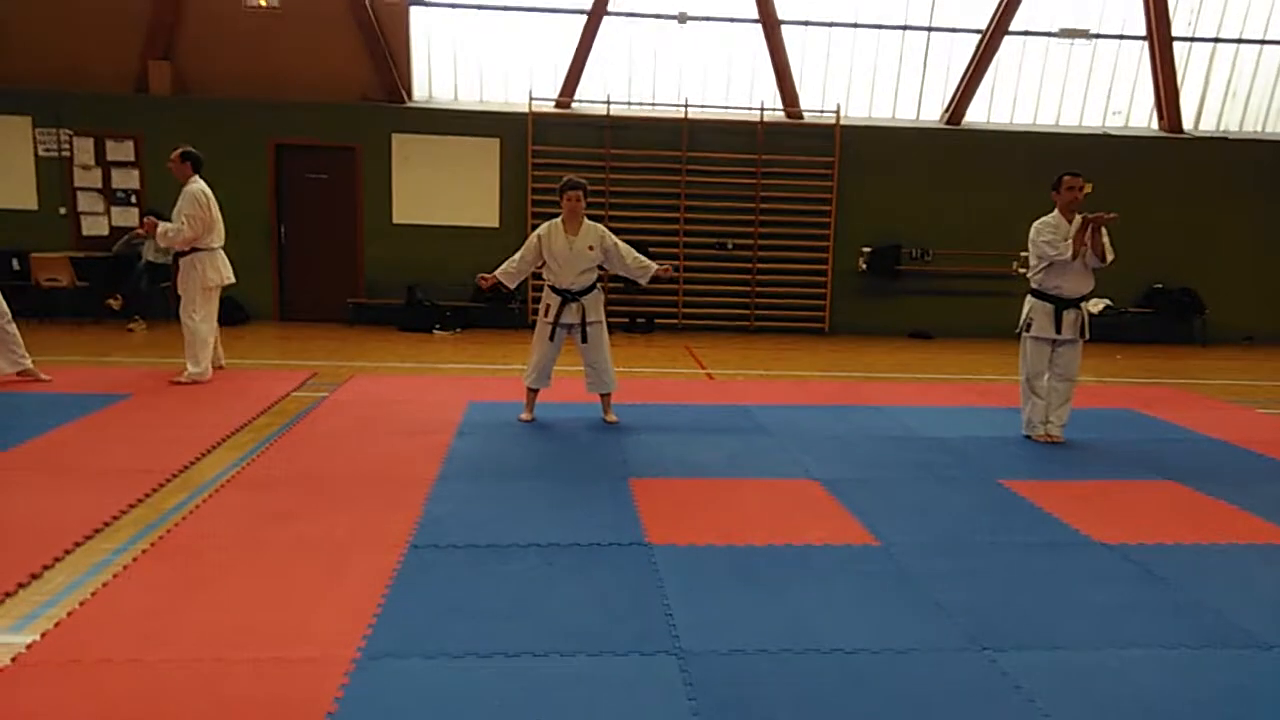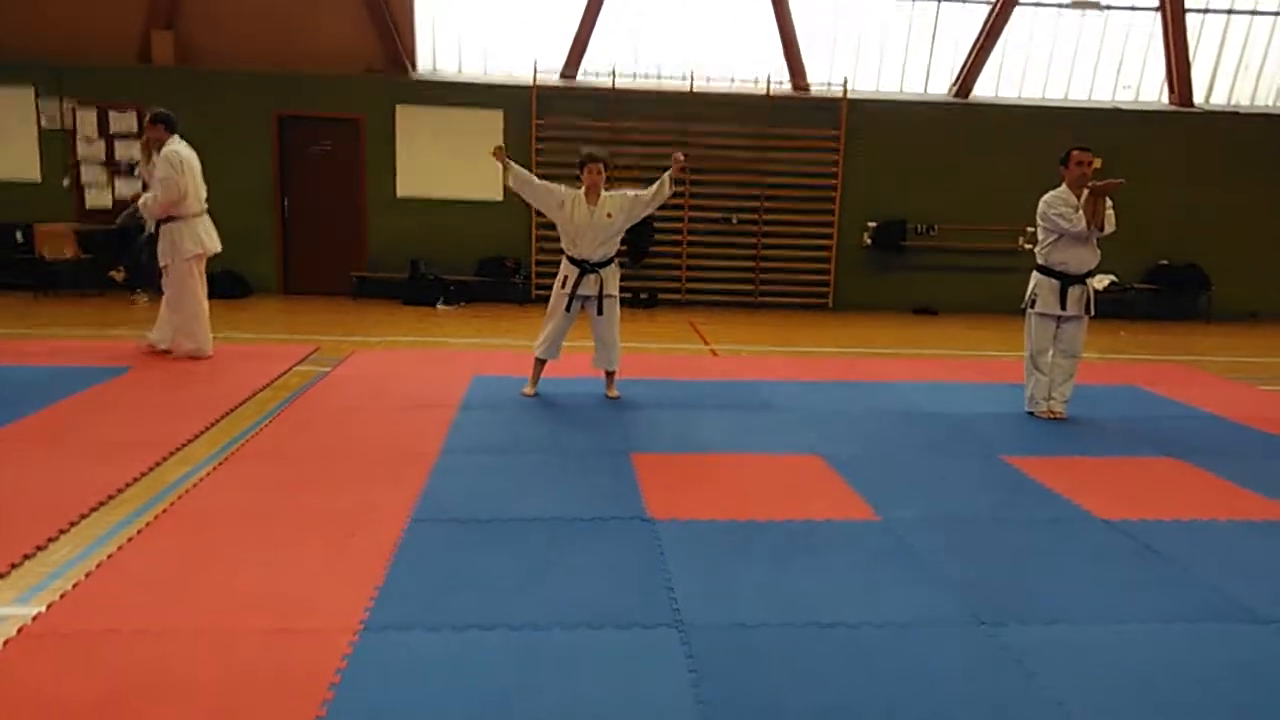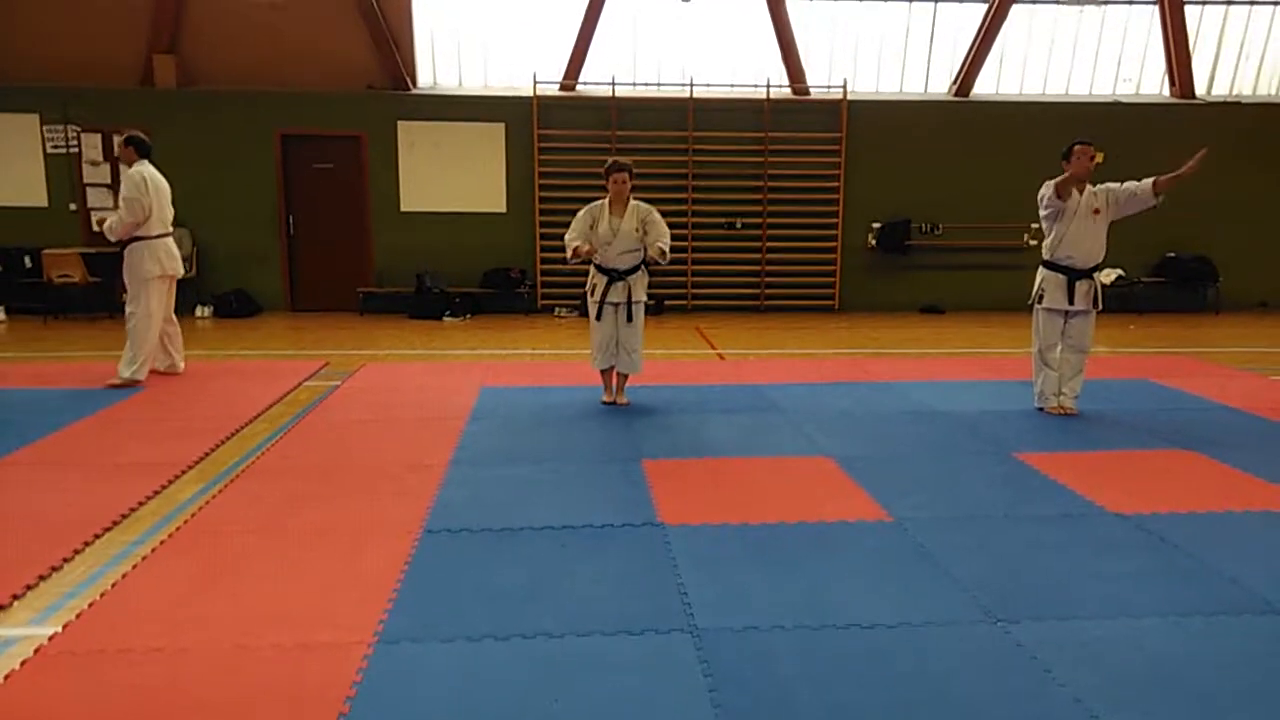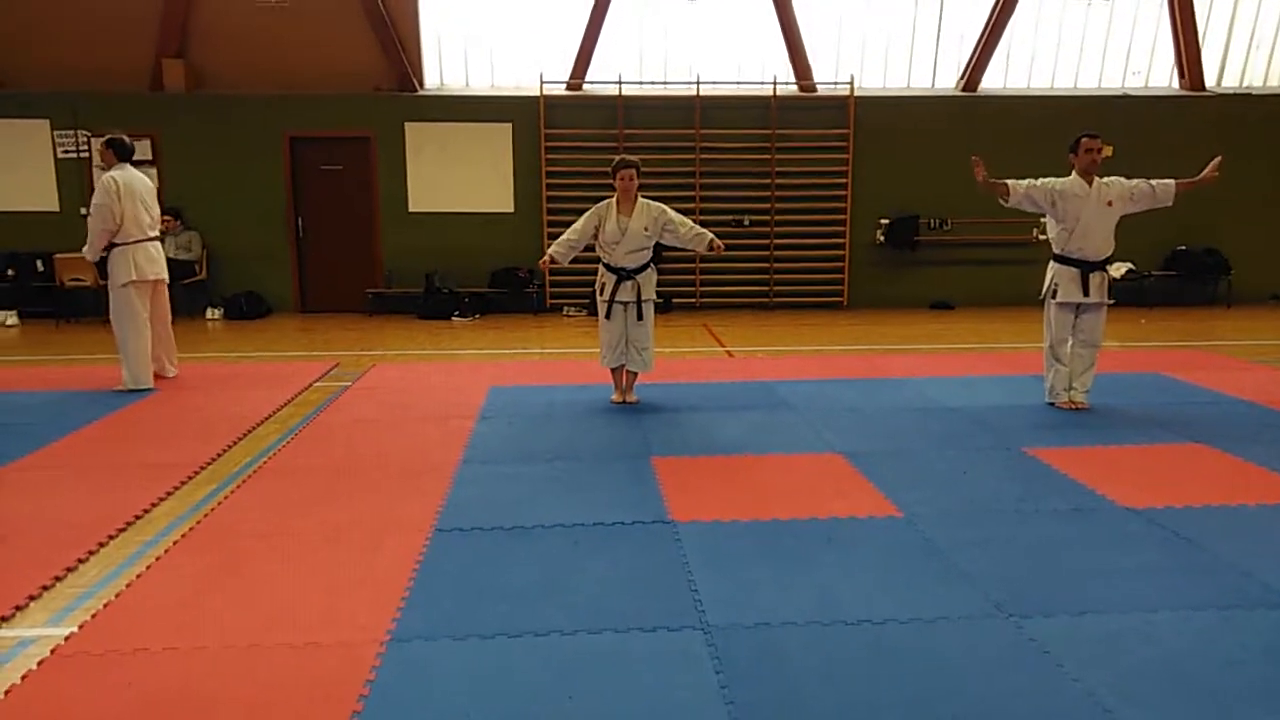
dt=0.7s
person 1, frame 1
left shoulder: (1092, 227)
right shoulder: (1043, 227)
left elbow: (1100, 260)
right elbow: (1066, 256)
left wrist: (1095, 230)
right wrist: (1083, 228)
left hip: (1073, 312)
right hip: (1042, 309)
left knee: (1065, 374)
right knee: (1035, 372)
left ankle: (1054, 425)
right ankle: (1035, 425)
person 1, frame 2
left shoulder: (1099, 200)
right shoulder: (1051, 201)
left elbow: (1100, 229)
right elbow: (1079, 227)
left wrist: (1100, 197)
right wrist: (1093, 197)
left hip: (1079, 287)
right hip: (1048, 284)
left knee: (1069, 351)
right knee: (1039, 348)
left ankle: (1057, 402)
right ankle: (1038, 402)
person 1, frame 3
left shoulder: (1106, 196)
right shoulder: (1052, 192)
left elbow: (1144, 191)
right elbow: (1059, 193)
left wrist: (1181, 174)
right wrist: (1072, 175)
left hip: (1085, 283)
right hip: (1054, 280)
left knee: (1077, 346)
right knee: (1047, 345)
left ankle: (1066, 397)
right ankle: (1047, 398)
person 1, frame 4
left shoulder: (1117, 189)
right shoulder: (1056, 189)
left elbow: (1156, 190)
right elbow: (1020, 190)
left wrist: (1199, 180)
right wrist: (988, 183)
left hip: (1096, 276)
right hip: (1065, 274)
left knee: (1089, 341)
right knee: (1059, 339)
left ankle: (1079, 392)
right ankle: (1059, 393)
person 2, frame 1
left shoulder: (598, 233)
right shoulder: (546, 232)
left elbow: (624, 257)
right elbow: (523, 258)
left wrist: (655, 270)
right wrist: (496, 276)
left hip: (588, 303)
right hip: (555, 302)
left knee: (598, 358)
right knee: (541, 356)
left ankle: (607, 409)
right ankle: (529, 408)
person 2, frame 2
left shoulder: (621, 202)
right shoulder: (564, 199)
left elbow: (652, 196)
right elbow: (532, 186)
left wrist: (672, 172)
right wrist: (506, 164)
left hip: (604, 277)
right hip: (572, 274)
left knee: (608, 334)
right knee: (553, 329)
left ankle: (610, 384)
right ankle: (533, 381)
person 2, frame 3
left shoulder: (645, 212)
right shoulder: (593, 212)
left elbow: (660, 235)
right elbow: (574, 235)
left wrist: (658, 251)
right wrist: (580, 249)
left hip: (631, 283)
right hip: (601, 283)
left knee: (629, 340)
right knee: (603, 339)
left ankle: (621, 390)
right ankle: (607, 389)
person 2, frame 4
left shoulder: (655, 211)
right shoulder: (600, 212)
left elbow: (683, 228)
right elbow: (575, 235)
left wrist: (709, 240)
right wrist: (552, 254)
left hip: (640, 282)
right hip: (610, 281)
left knee: (639, 338)
right knee: (612, 337)
left ankle: (630, 388)
right ankle: (617, 388)
person 3, frame 1
left shoulder: (193, 192)
right shoulder: (195, 189)
left elbow: (189, 231)
left wrist: (160, 229)
right wrist: (161, 228)
left hip: (200, 262)
right hip: (204, 260)
left knee: (194, 315)
right knee: (204, 314)
left ankle: (198, 370)
right ankle: (213, 359)
person 3, frame 2
left shoulder: (169, 154)
right shoulder: (183, 150)
left elbow: (167, 196)
left wrist: (143, 201)
right wrist: (150, 159)
left hip: (181, 230)
right hip: (192, 226)
left knee: (187, 292)
right knee: (176, 289)
left ankle: (199, 345)
right ankle: (163, 339)
person 3, frame 3
left shoulder: (135, 176)
right shoulder: (157, 176)
left elbow: (131, 216)
left wrist: (108, 227)
right wrist: (116, 226)
left hip: (145, 251)
right hip: (163, 247)
left knee: (141, 313)
right knee: (163, 312)
left ankle: (132, 372)
right ankle: (171, 362)
person 3, frame 4
left shoulder: (110, 181)
right shoulder: (144, 180)
left elbow: (103, 224)
left wrist: (92, 251)
left hip: (128, 257)
right hip: (152, 252)
left knee: (131, 320)
right knee: (158, 316)
left ankle: (138, 378)
right ankle: (165, 366)
